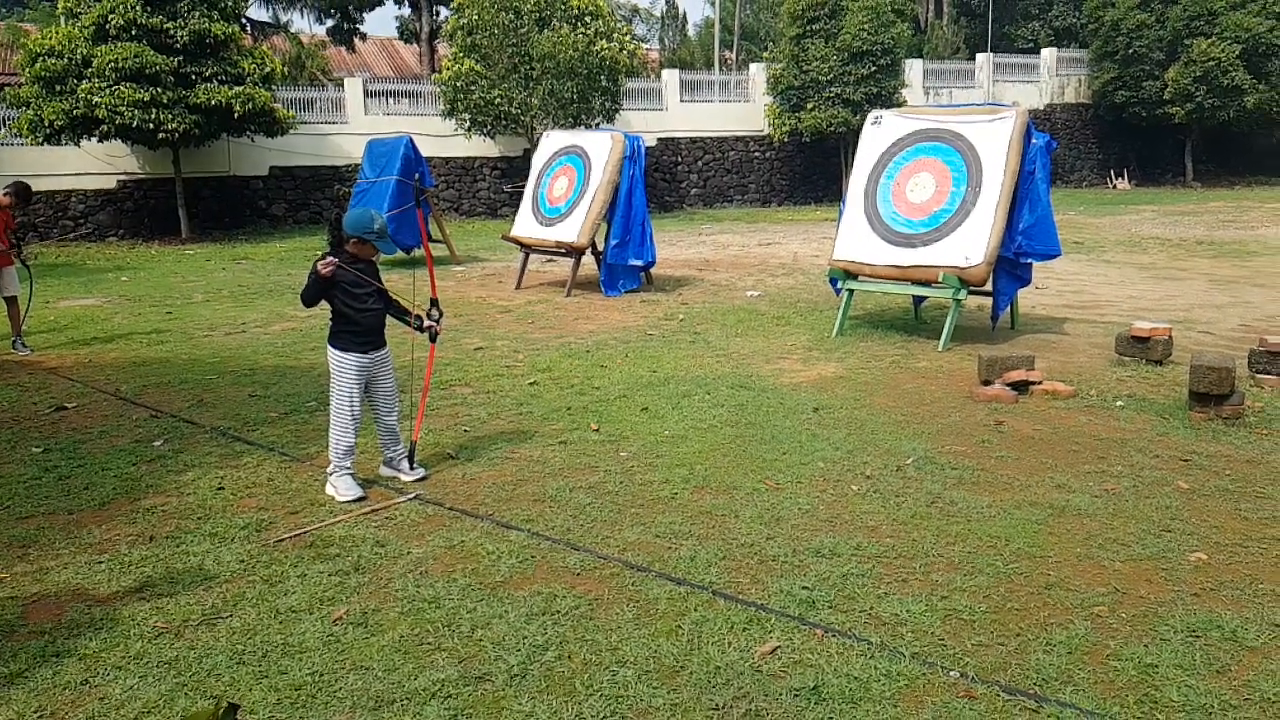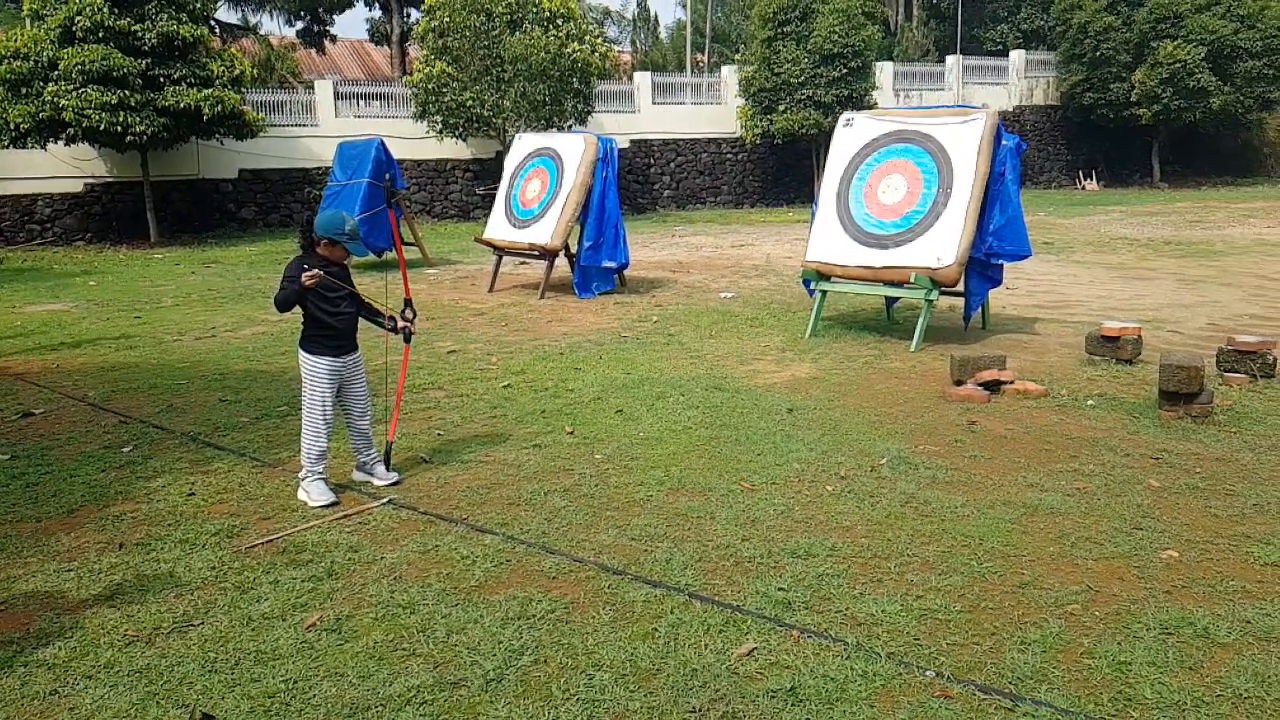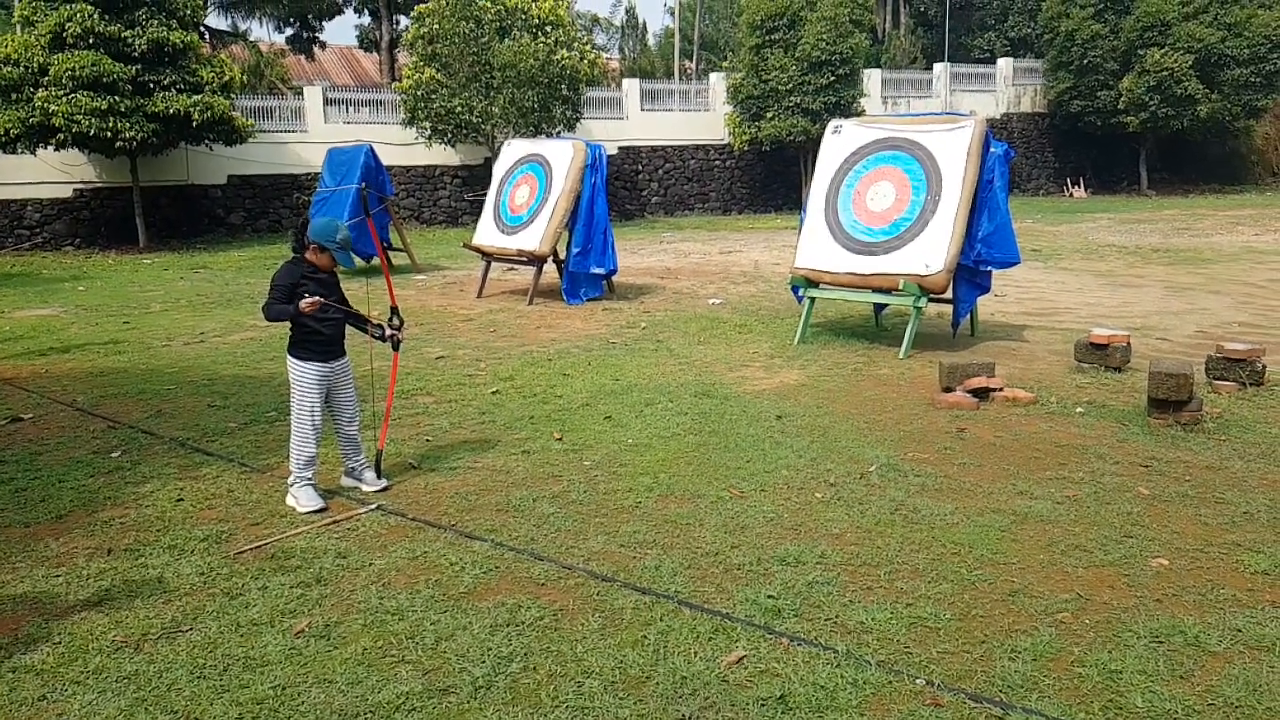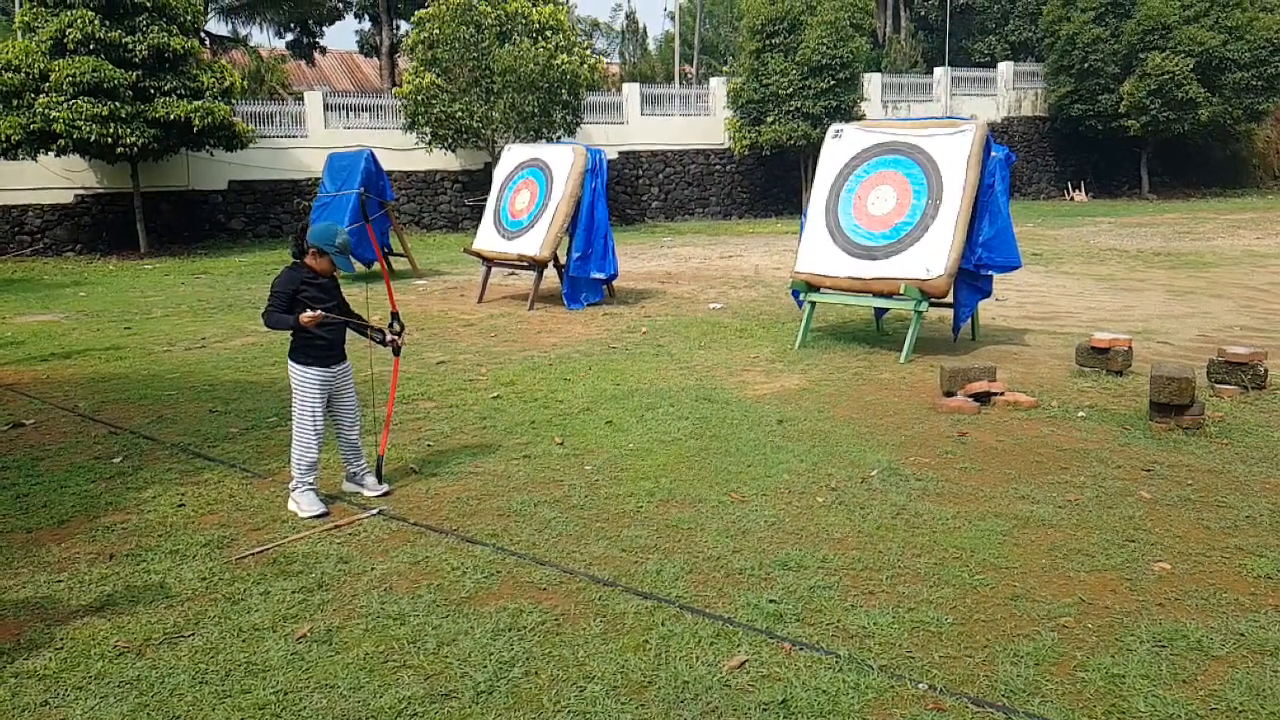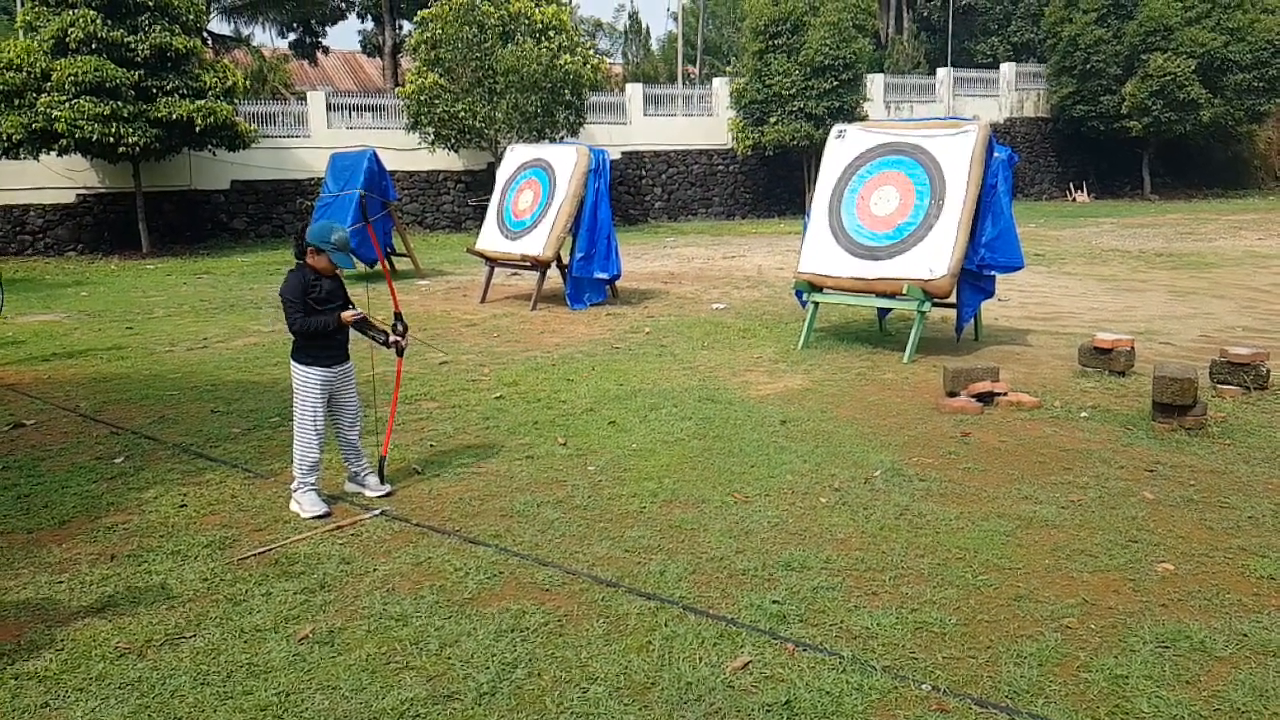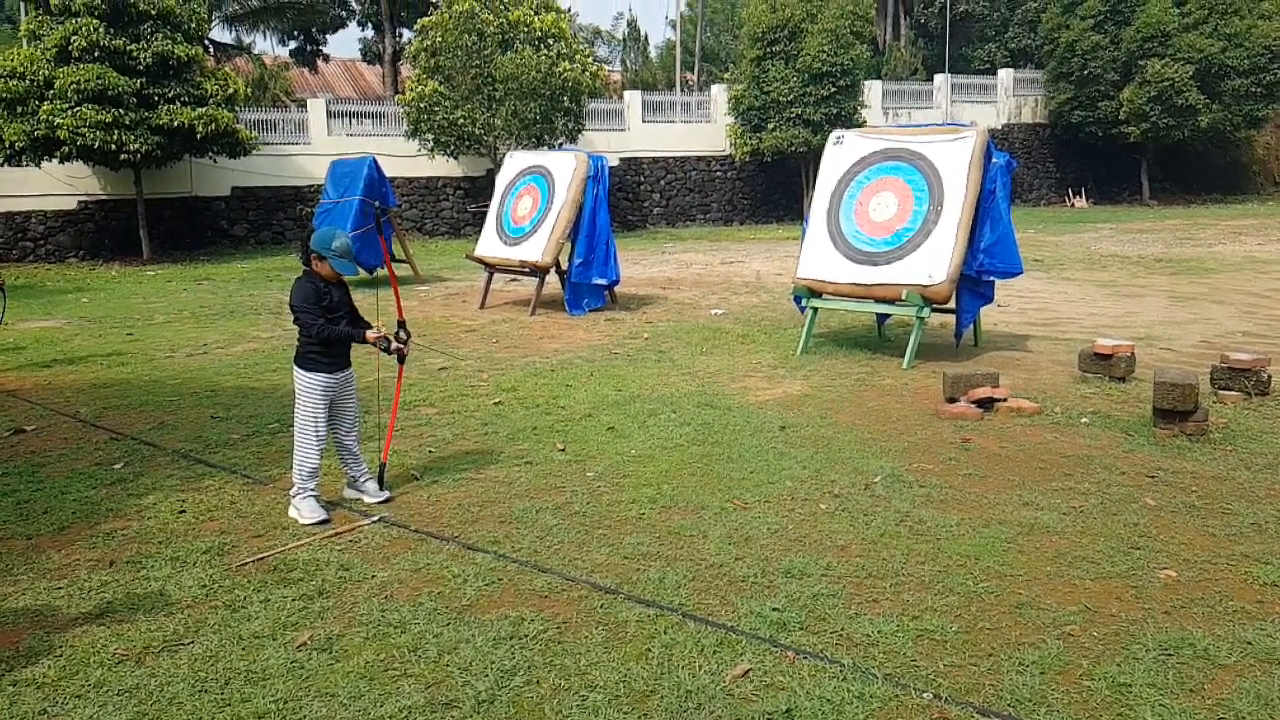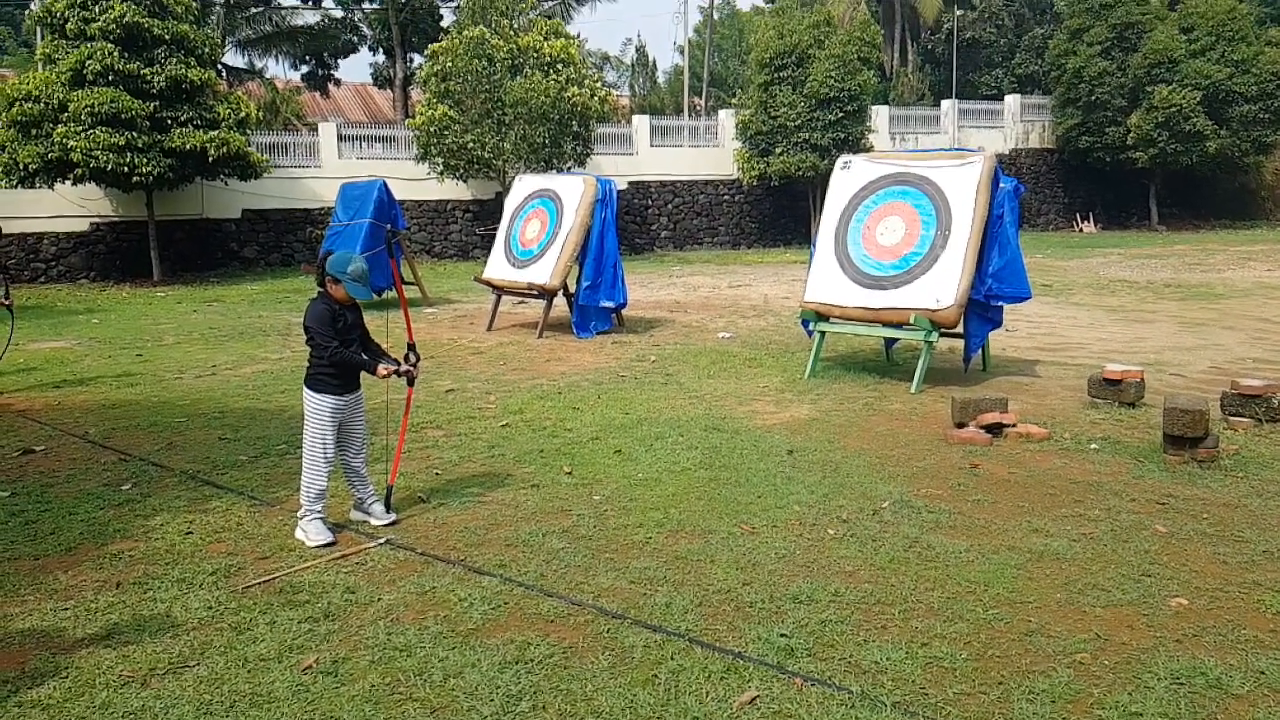
dt=0.4s
person 1, frame 1
left shoulder: (368, 266)
right shoulder: (329, 265)
left elbow: (385, 301)
right elbow: (308, 300)
left wrist: (417, 321)
right wrist: (320, 278)
left hip: (378, 350)
right hip: (347, 354)
left knee: (388, 410)
right knee: (346, 415)
left ankle: (395, 459)
right ankle: (339, 474)
person 1, frame 2
left shoulder: (340, 269)
right shoulder: (301, 266)
left elbow: (358, 303)
right elbow: (281, 303)
left wrist: (392, 322)
right wrist: (301, 287)
left hip: (350, 354)
right hip: (319, 358)
left knee: (360, 413)
right knee: (318, 419)
left ankle: (367, 464)
right ankle: (311, 479)
person 1, frame 3
left shoulder: (329, 276)
right shoulder: (290, 272)
left elbow: (345, 311)
right elbow: (270, 310)
left wrist: (379, 331)
right wrist: (298, 310)
left hip: (338, 360)
right hip: (307, 364)
left knee: (348, 419)
right knee: (307, 425)
left ankle: (356, 469)
right ankle: (300, 485)
person 1, frame 4
left shoulder: (329, 280)
right shoulder: (291, 278)
left elbow: (347, 314)
right elbow: (270, 316)
left wrist: (381, 335)
right wrist: (298, 321)
left hip: (339, 365)
right hip: (308, 368)
left knee: (349, 424)
right knee: (309, 430)
left ankle: (357, 474)
right ankle: (301, 490)
person 1, frame 5
left shoulder: (333, 279)
right shoulder: (296, 281)
left elbow: (351, 313)
right elbow: (297, 324)
left wrist: (383, 337)
right wrist: (338, 320)
left hip: (341, 365)
right hip: (311, 369)
left knee: (349, 424)
right knee: (310, 430)
left ankle: (359, 475)
right ankle: (303, 490)
person 1, frame 6
left shoulder: (339, 286)
right shoulder: (304, 289)
left elbow: (355, 319)
right elbow: (319, 330)
left wrist: (386, 344)
right wrist: (362, 336)
left hip: (342, 371)
right hip: (314, 374)
left knee: (348, 431)
right knee: (311, 436)
left ankle: (359, 481)
right ankle: (302, 496)
person 1, frame 7
left shoulder: (352, 308)
right shoulder: (319, 311)
left elbow: (366, 342)
right elbow: (333, 353)
left wrist: (395, 365)
right wrist: (373, 367)
left hip: (352, 393)
right hip: (323, 395)
left knee: (356, 453)
right knee: (319, 457)
left ankle: (365, 503)
right ankle: (309, 518)
